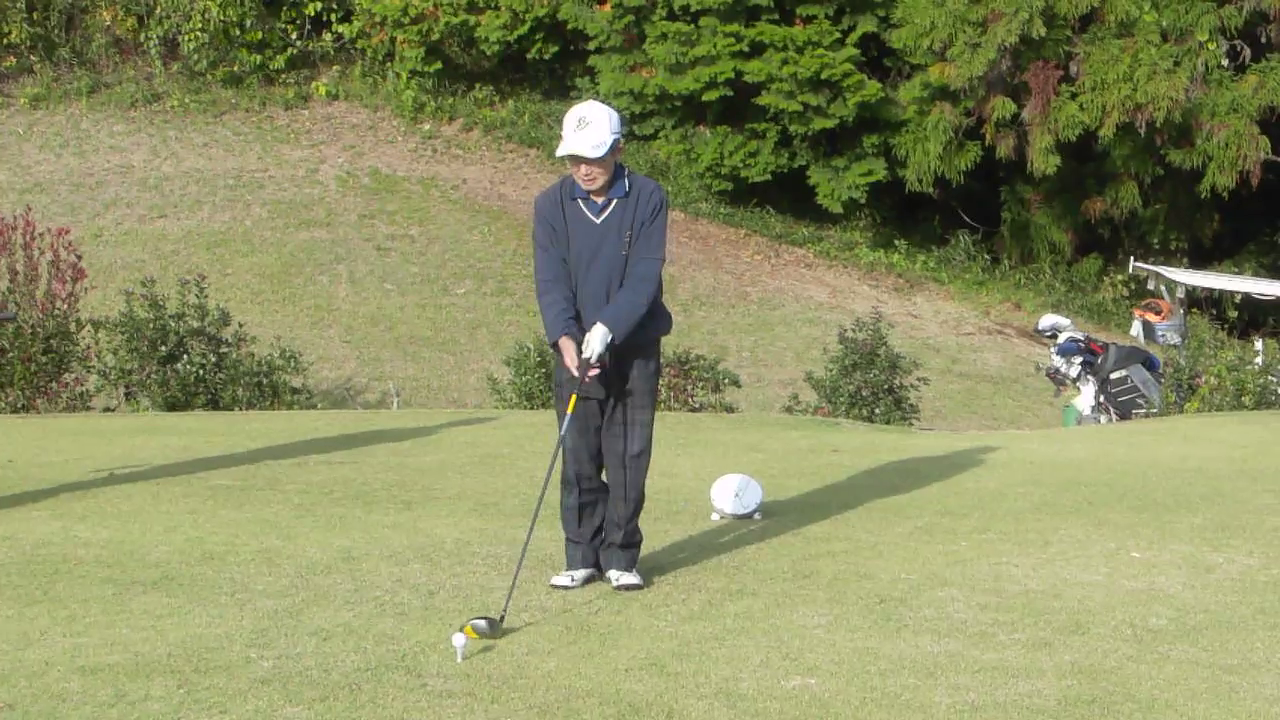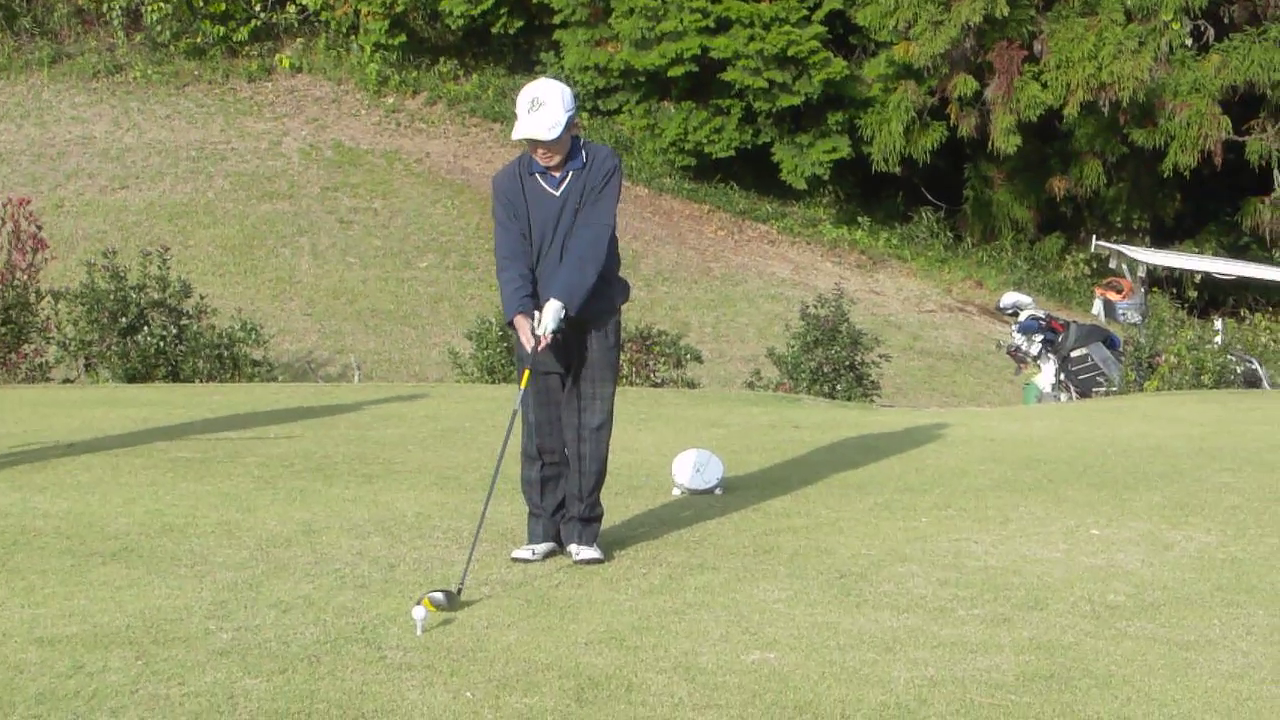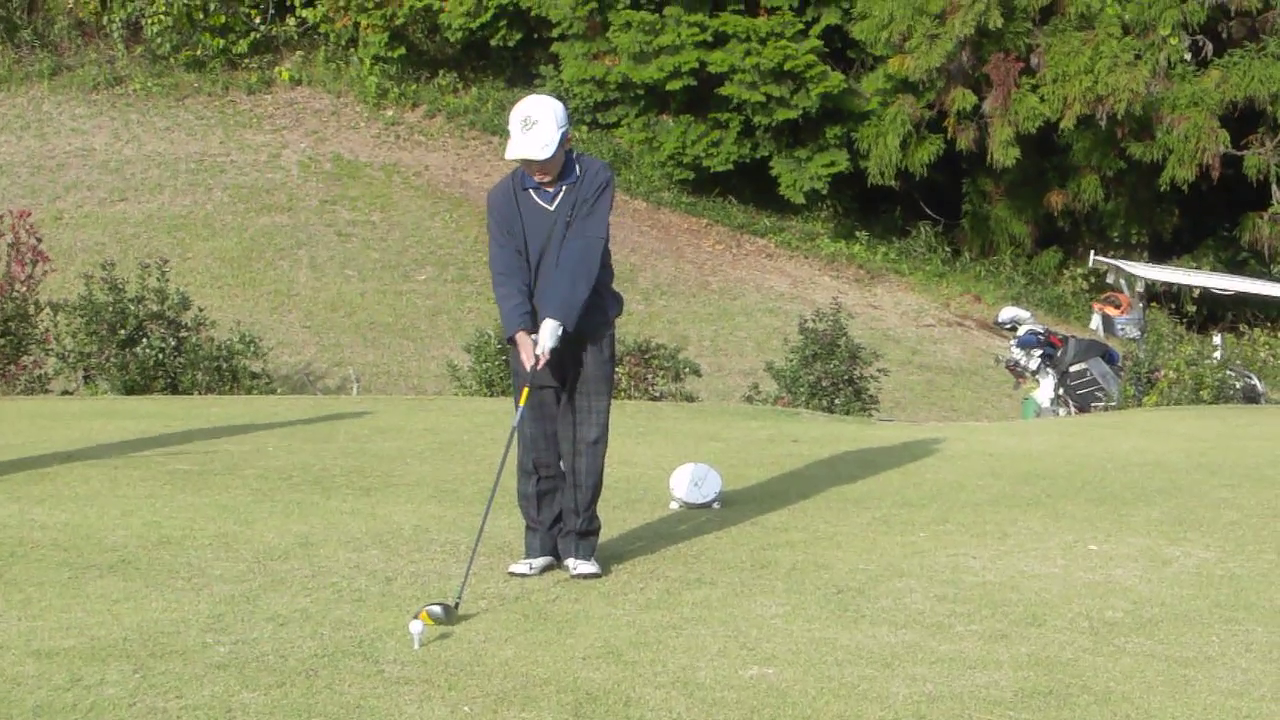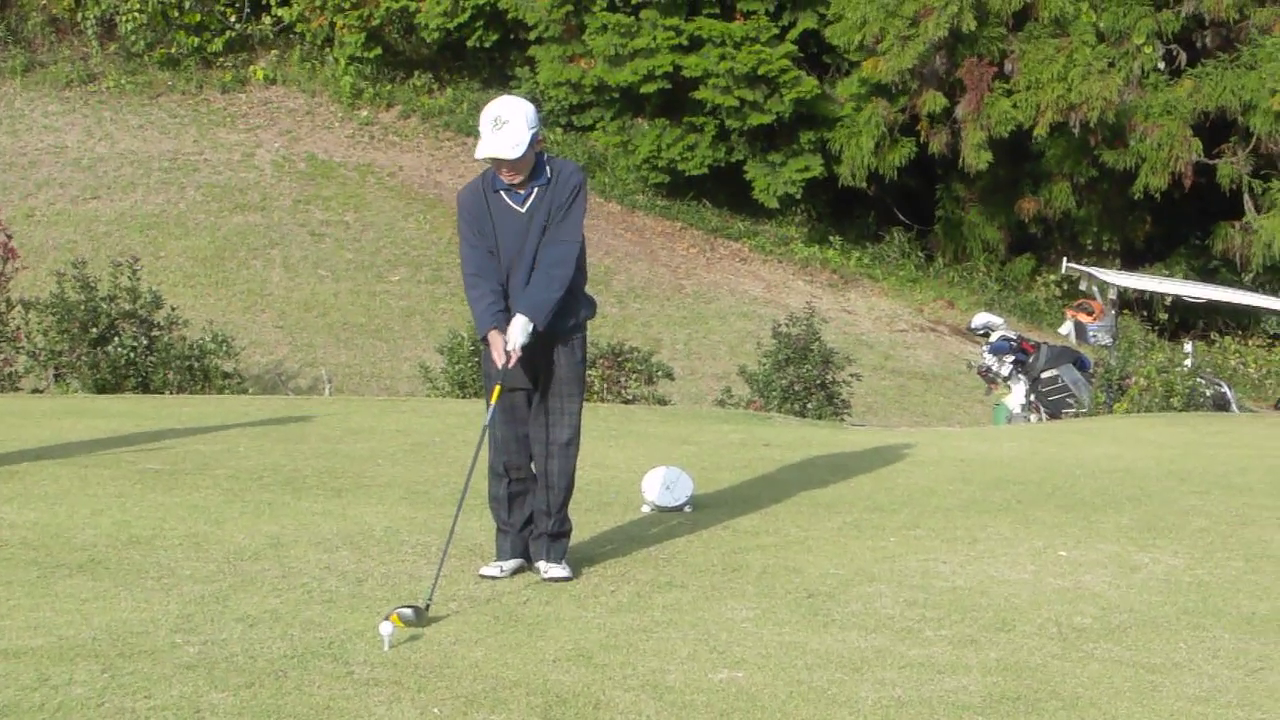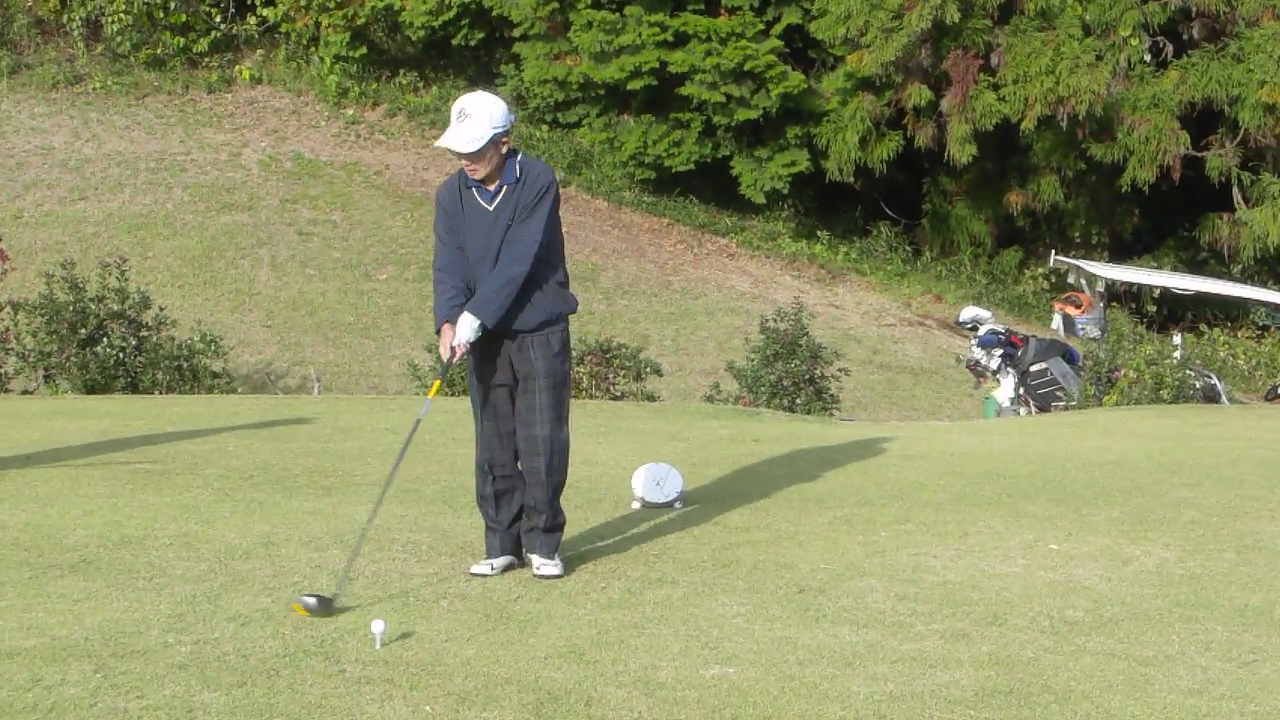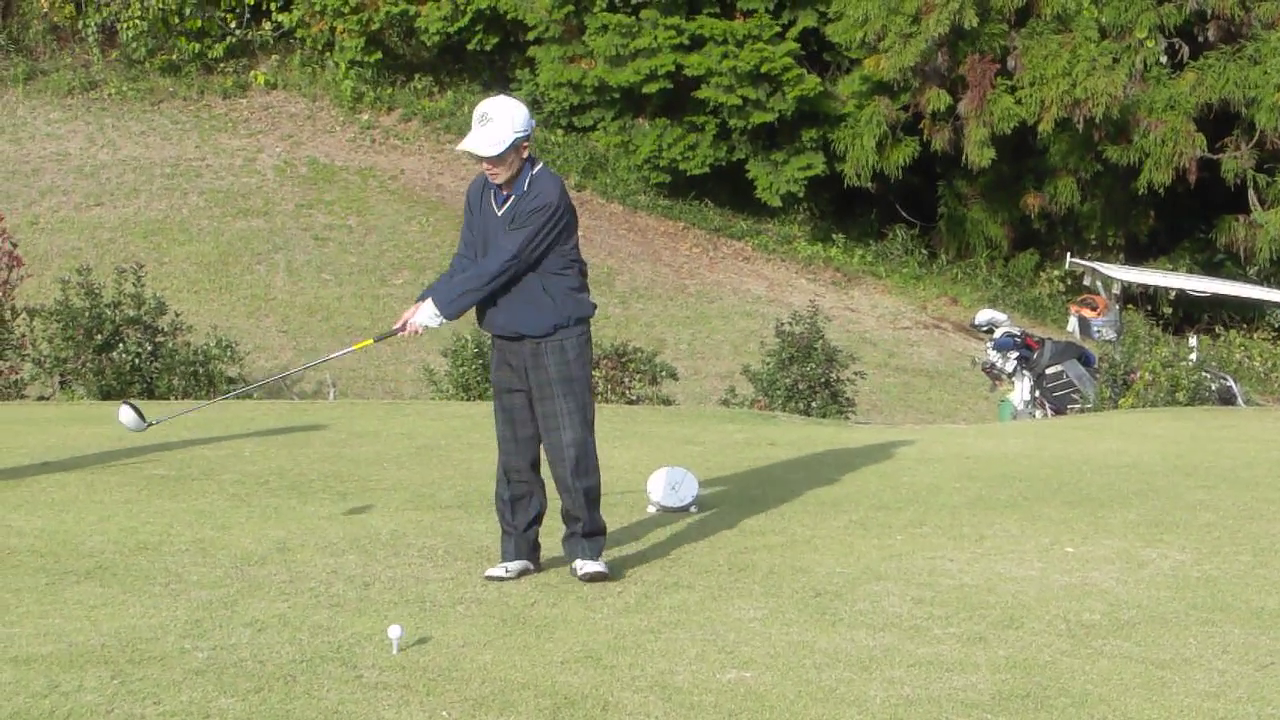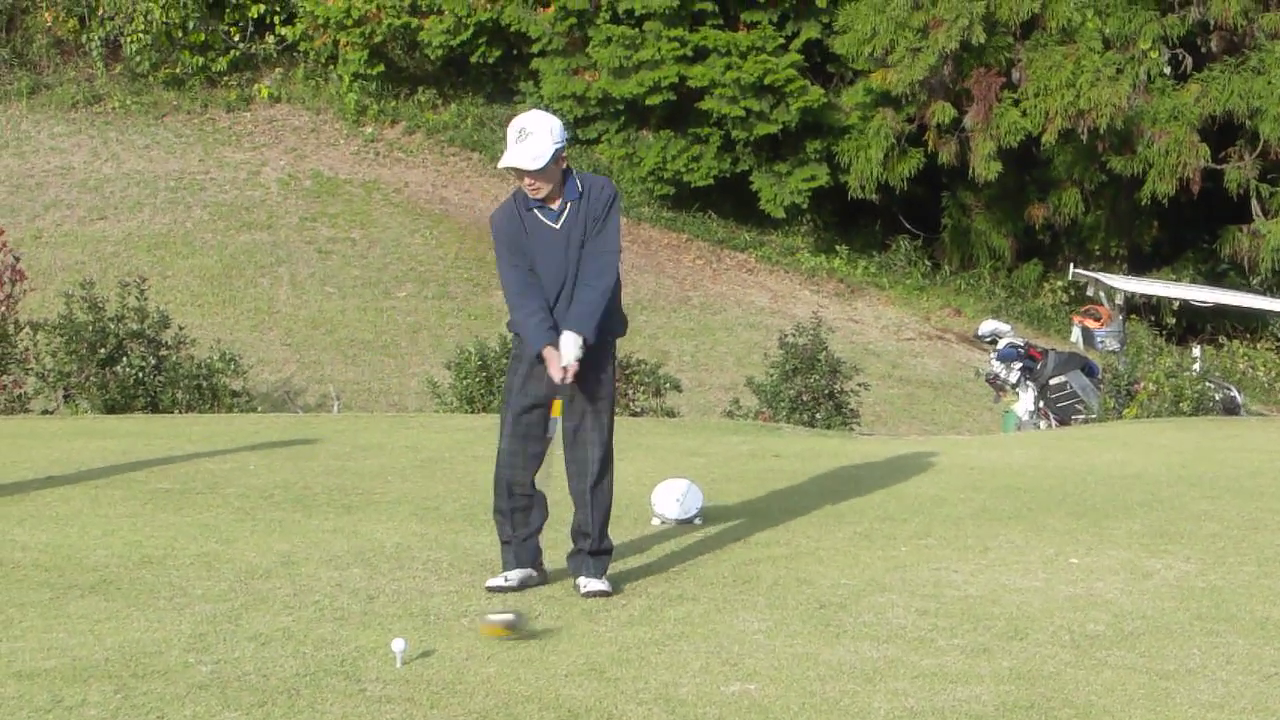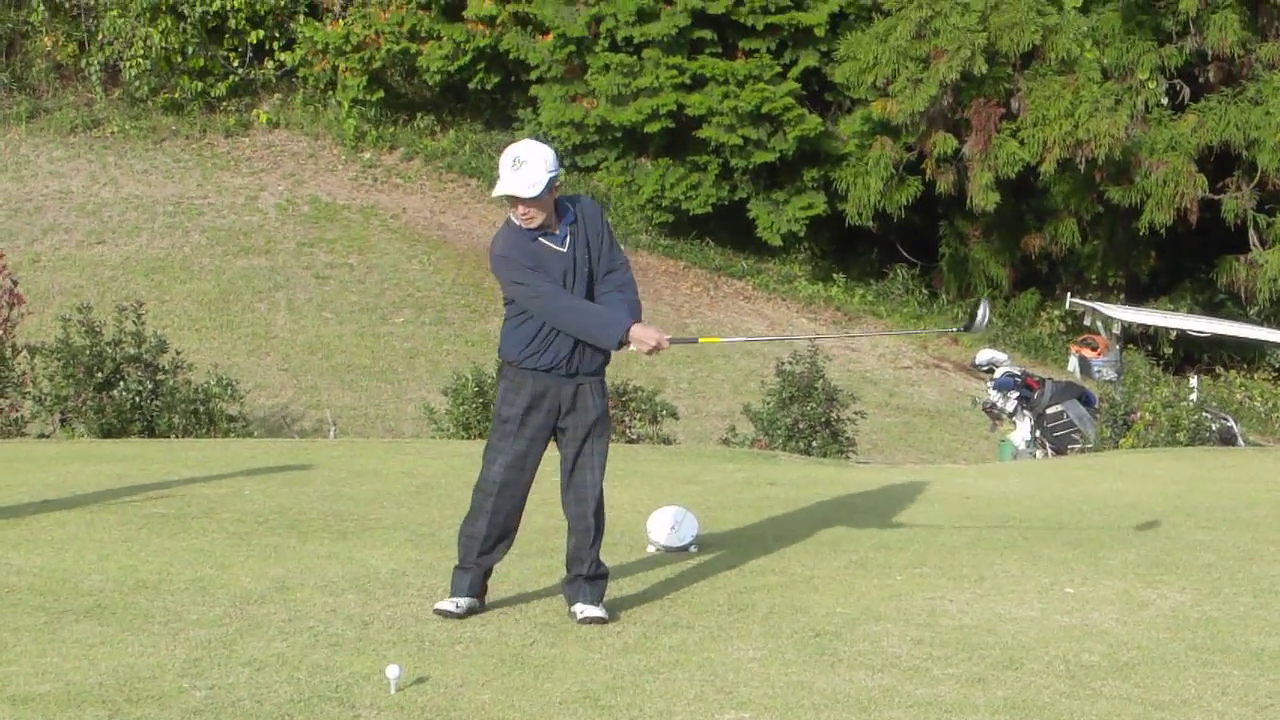
dt=0.4s
person 1, frame 1
left shoulder: (648, 198)
right shoulder: (551, 204)
left elbow: (645, 274)
right elbow: (550, 280)
left wrist: (608, 328)
right wrist: (564, 338)
left hip: (635, 347)
right hip: (576, 348)
left knee: (628, 457)
right knee: (579, 458)
left ankle: (620, 556)
right ankle: (582, 556)
person 1, frame 2
left shoulder: (603, 166)
right shoulder: (510, 181)
left elbow: (590, 243)
right elbow: (511, 255)
left wrist: (559, 303)
right wrist: (520, 314)
left hip: (594, 318)
right hip: (536, 319)
left knee: (589, 429)
right knee: (541, 431)
left ankle: (581, 530)
right ankle: (543, 529)
person 1, frame 3
left shoulder: (595, 179)
right shoulder: (504, 196)
left elbow: (581, 256)
right elbow: (507, 271)
left wrist: (555, 322)
right wrist: (521, 331)
left hip: (588, 332)
right hip: (531, 336)
left knee: (585, 443)
right knee: (537, 445)
left ankle: (579, 544)
right ankle: (541, 543)
person 1, frame 4
left shoulder: (567, 181)
right shoulder: (474, 198)
left elbow: (559, 261)
right elbow: (478, 272)
left wrist: (526, 319)
right wrist: (494, 330)
left hip: (561, 334)
right hip: (503, 336)
left knee: (556, 445)
right knee: (508, 447)
left ankle: (550, 547)
right ankle: (512, 546)
person 1, frame 5
left shoulder: (538, 182)
right shoulder: (451, 194)
left elbow: (518, 263)
right elbow: (451, 265)
left wrist: (470, 320)
right wrist: (449, 322)
left hip: (540, 330)
right hip: (487, 335)
left knee: (544, 440)
right knee: (495, 446)
left ankle: (543, 541)
right ankle: (503, 544)
person 1, frame 6
left shoulder: (547, 195)
right shoulder: (479, 192)
left elbow: (499, 266)
right elbow: (468, 260)
left wrist: (436, 309)
right wrist: (427, 299)
left hip: (558, 337)
right hip: (506, 339)
left knee: (570, 443)
right knee: (514, 450)
left ankle: (585, 546)
right ankle: (519, 549)
person 1, frame 7
left shoulder: (599, 195)
right shoulder: (507, 218)
left elbow: (597, 275)
right elbow: (520, 290)
left wrist: (573, 340)
right wrist: (545, 347)
left hip: (591, 353)
right hip: (535, 350)
left knee: (591, 461)
right knee: (514, 456)
left ankle: (590, 563)
right ankle: (521, 559)
person 1, frame 8
left shoulder: (588, 215)
right shoulder: (506, 248)
left elbow: (615, 280)
right elbow: (560, 307)
left wrist: (626, 324)
right wrist: (626, 331)
left hip: (585, 378)
right hip: (527, 379)
left knee: (586, 488)
right knee: (499, 481)
left ankle: (585, 590)
right ankle: (467, 585)
